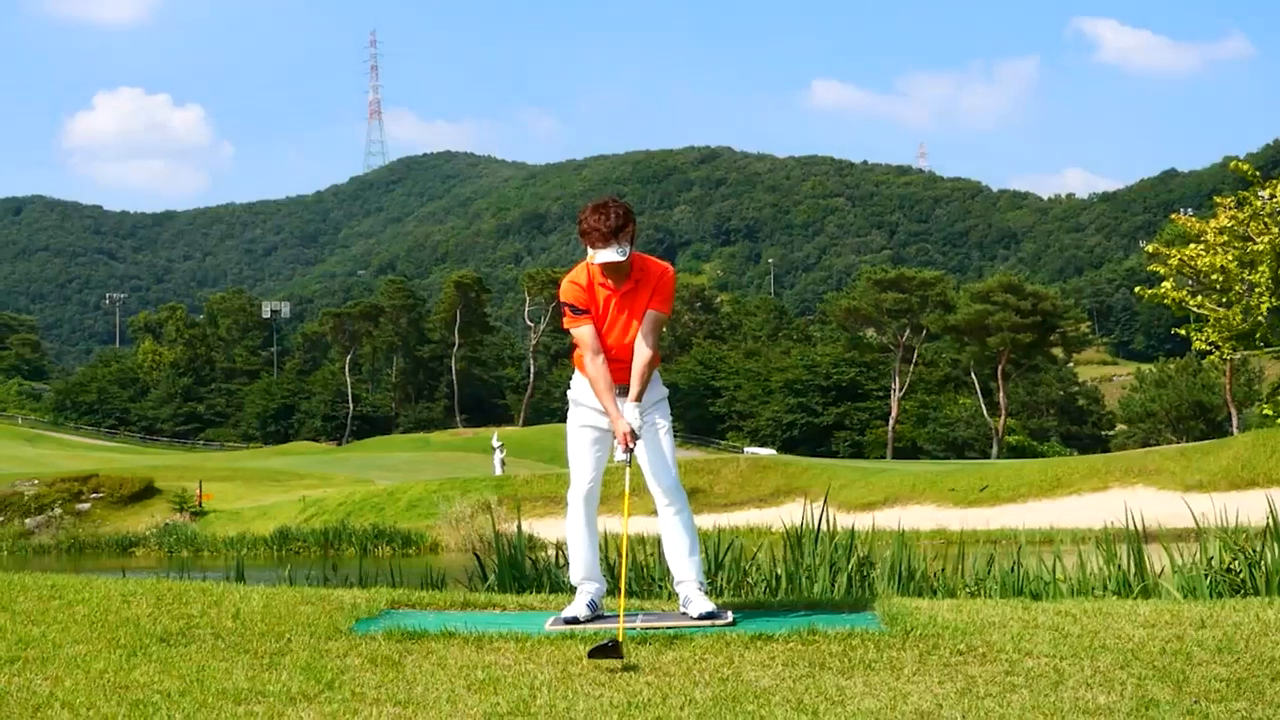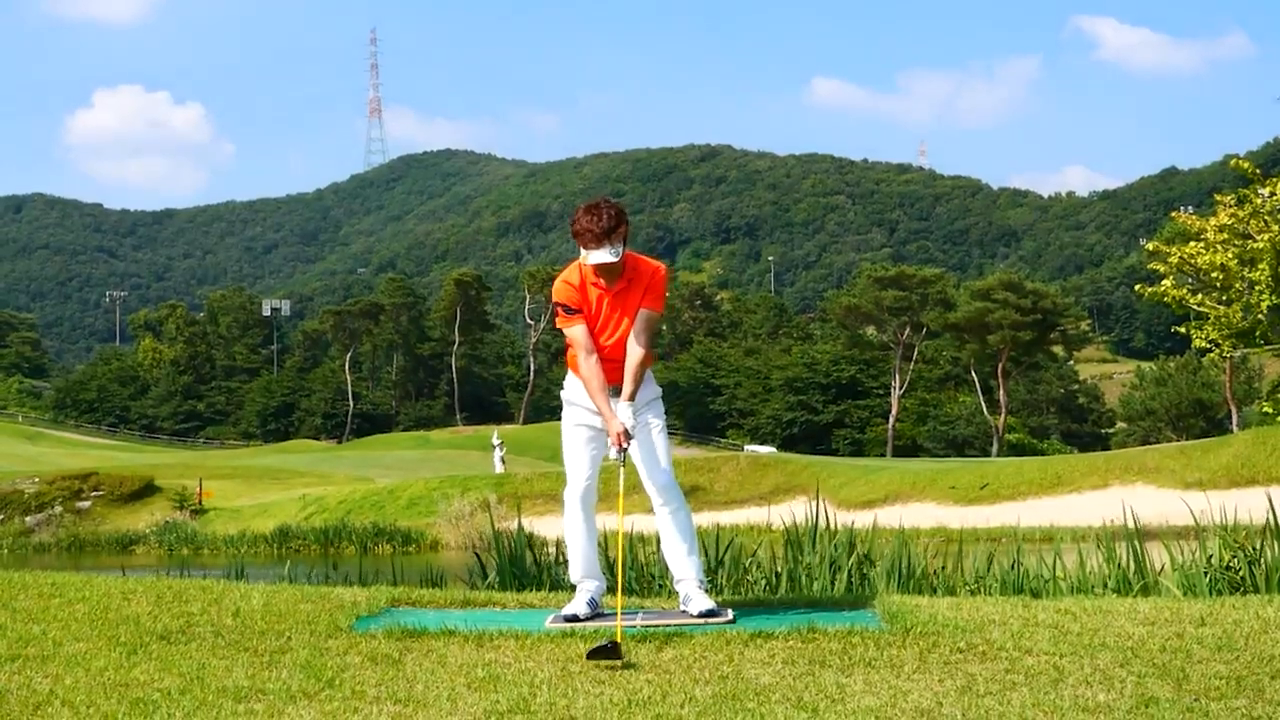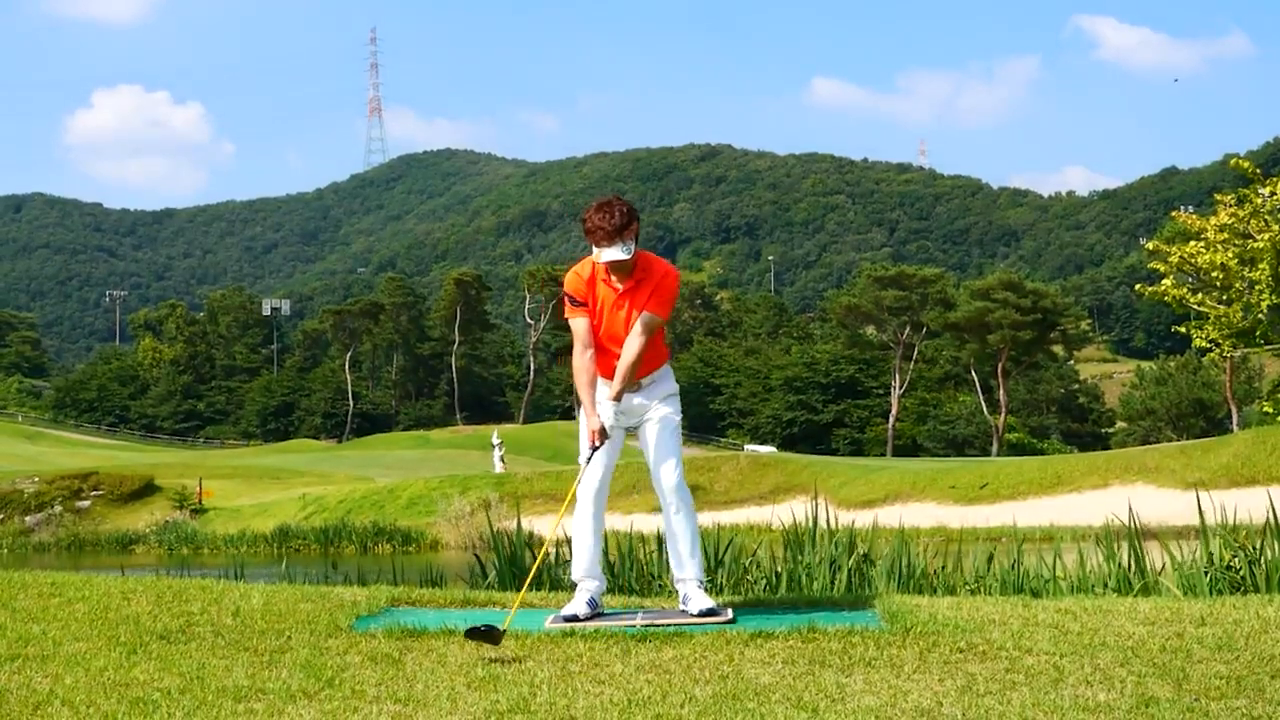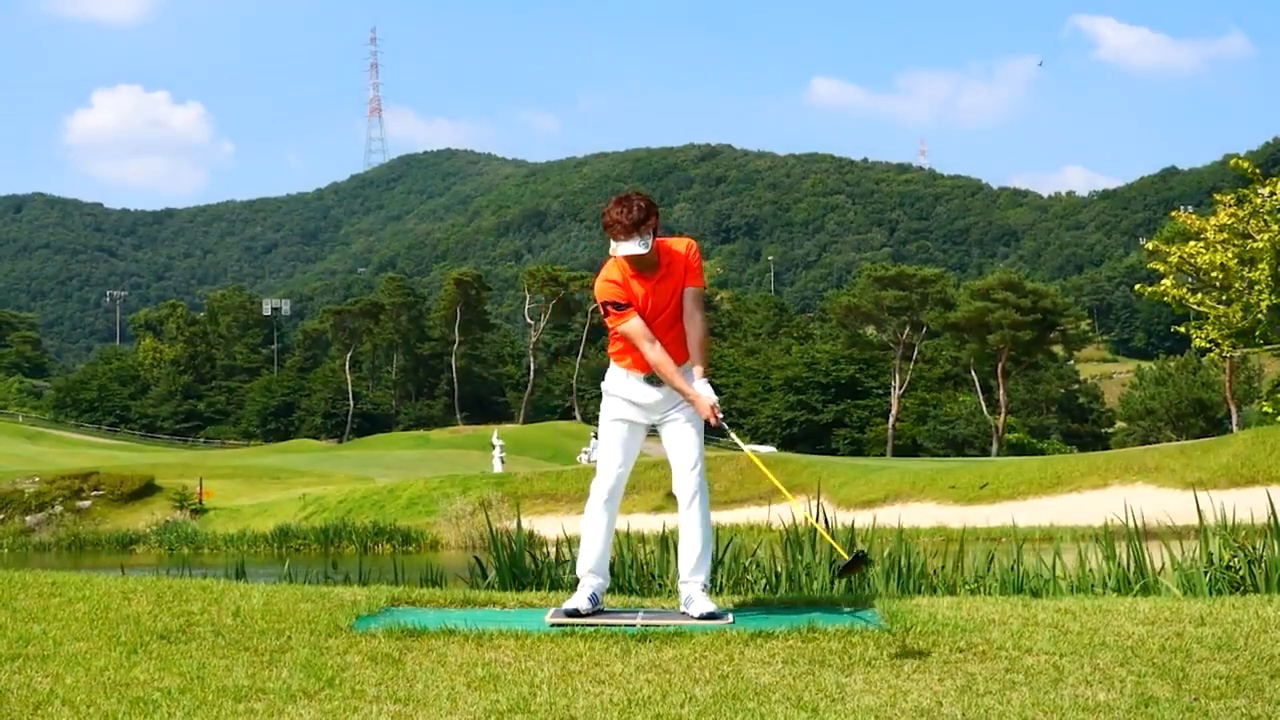
dt=0.7s
person 1, frame 1
left shoulder: (660, 275)
right shoulder: (575, 285)
left elbow: (646, 343)
right elbow: (593, 356)
left wrist: (634, 404)
right wrist: (615, 416)
left hip: (646, 391)
right hip: (591, 393)
left knee: (668, 487)
right knee: (583, 491)
left ankle: (690, 588)
right ankle: (588, 591)
person 1, frame 2
left shoulder: (652, 274)
right shoulder: (567, 285)
left elbow: (638, 341)
right elbow: (586, 355)
left wrist: (626, 403)
right wrist: (608, 417)
left hip: (639, 390)
right hip: (584, 393)
left knee: (664, 486)
right knee: (579, 490)
left ankle: (690, 585)
right ankle: (588, 589)
person 1, frame 3
left shoulder: (663, 275)
right shoulder: (578, 279)
left elbow: (638, 341)
right elbow: (584, 349)
left wrist: (615, 402)
right wrist: (591, 413)
left hip: (654, 386)
right hip: (599, 388)
left knee: (671, 484)
right knee: (590, 488)
left ankle: (689, 586)
right ankle: (588, 588)
person 1, frame 4
left shoulder: (686, 252)
right shoulder: (609, 282)
left elbow: (692, 316)
right elbow: (648, 345)
left wrist: (701, 381)
right wrist: (692, 397)
left hip: (683, 383)
right hip: (627, 385)
left knee: (691, 483)
right knee: (607, 483)
left ankle: (693, 588)
right ankle: (591, 584)
